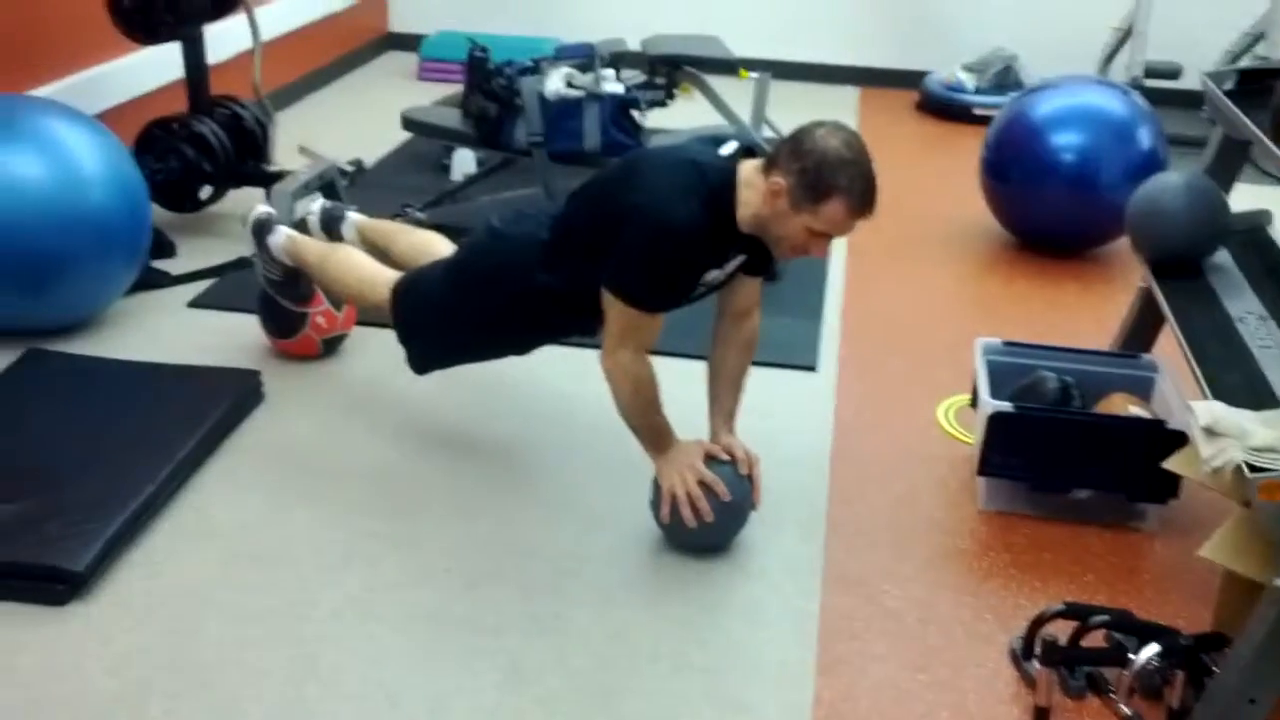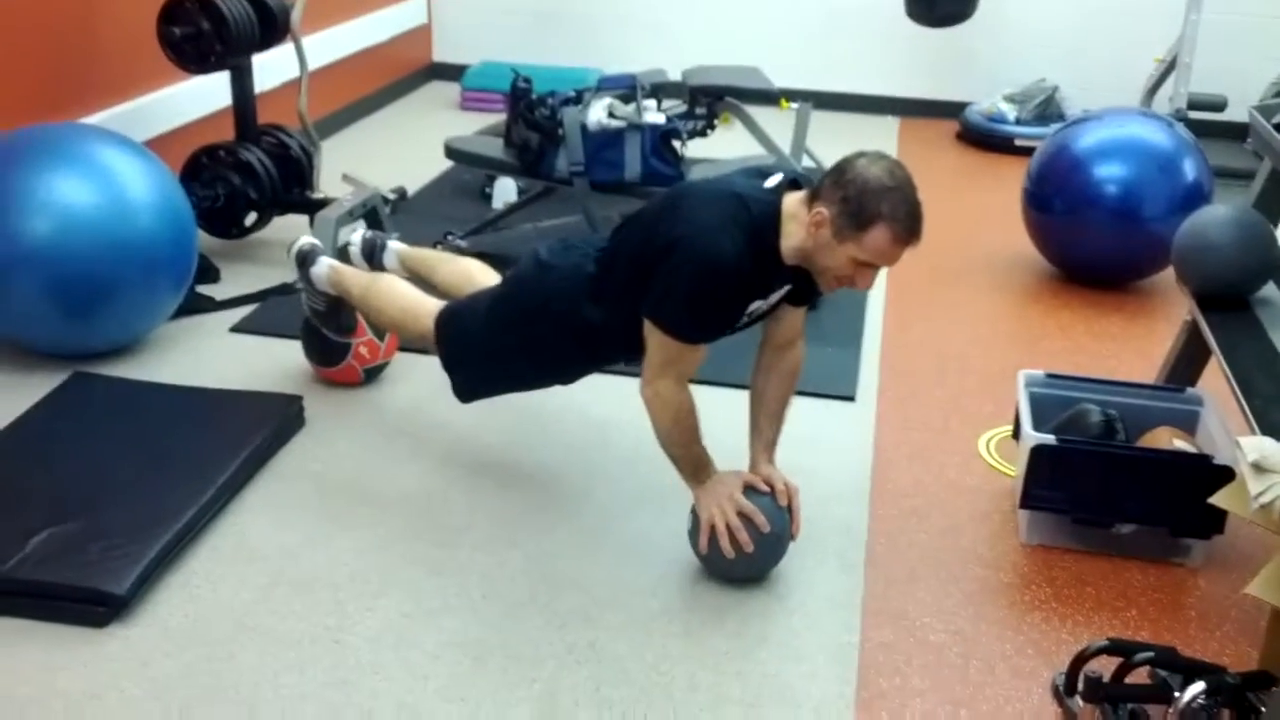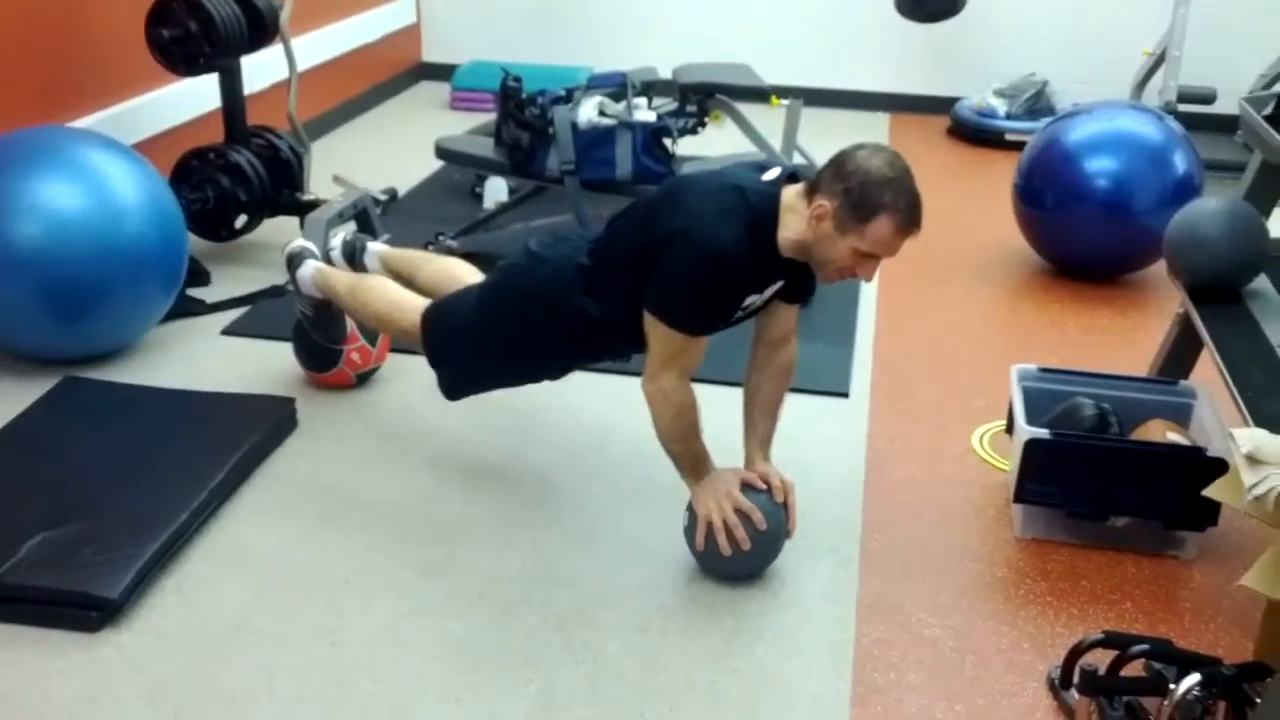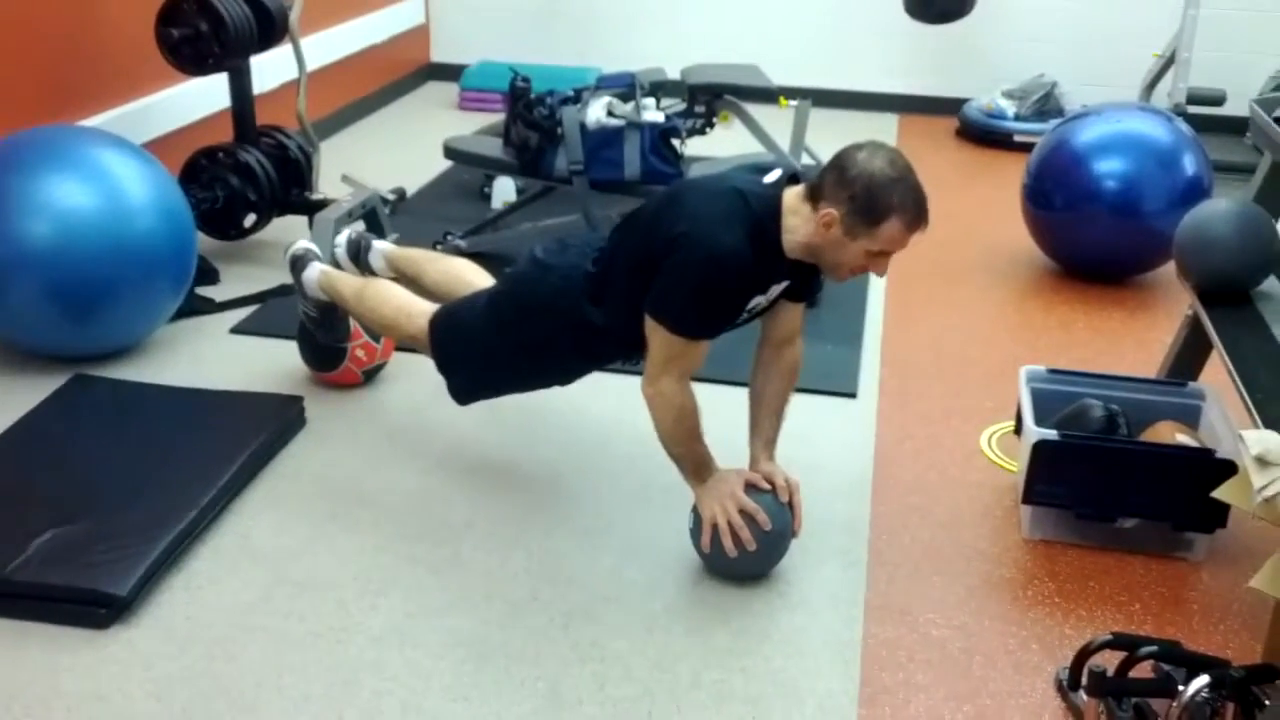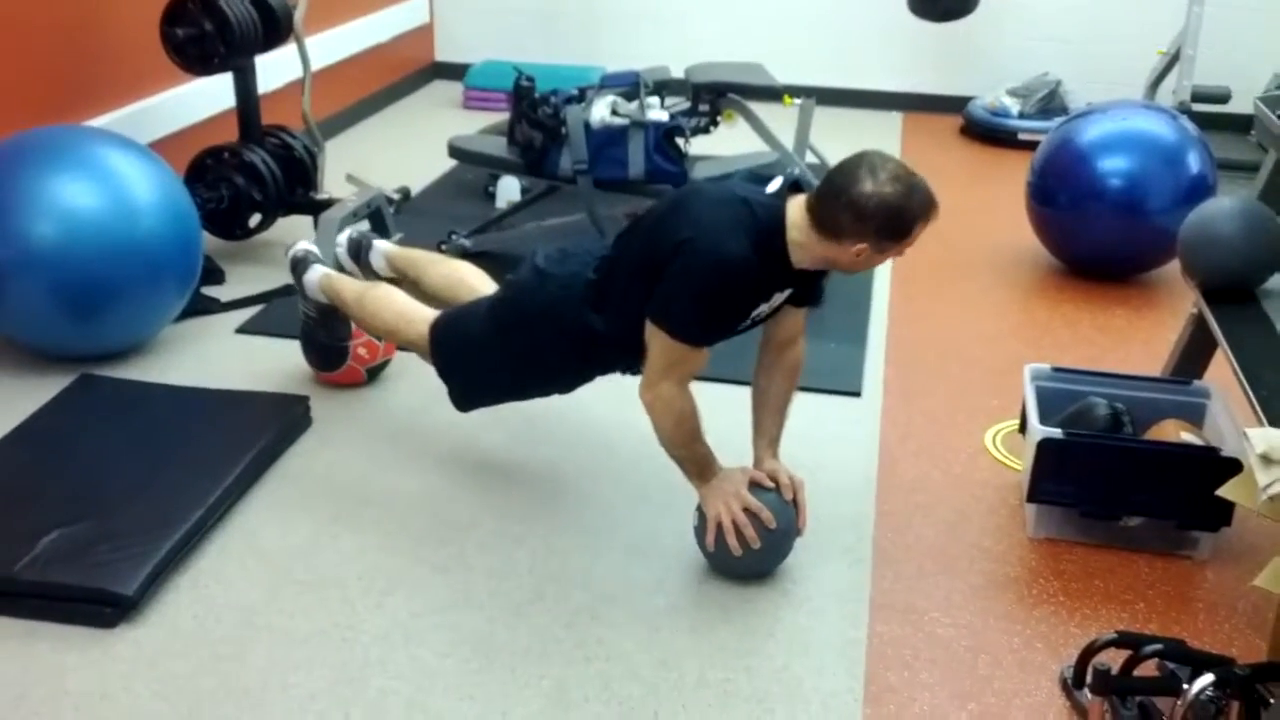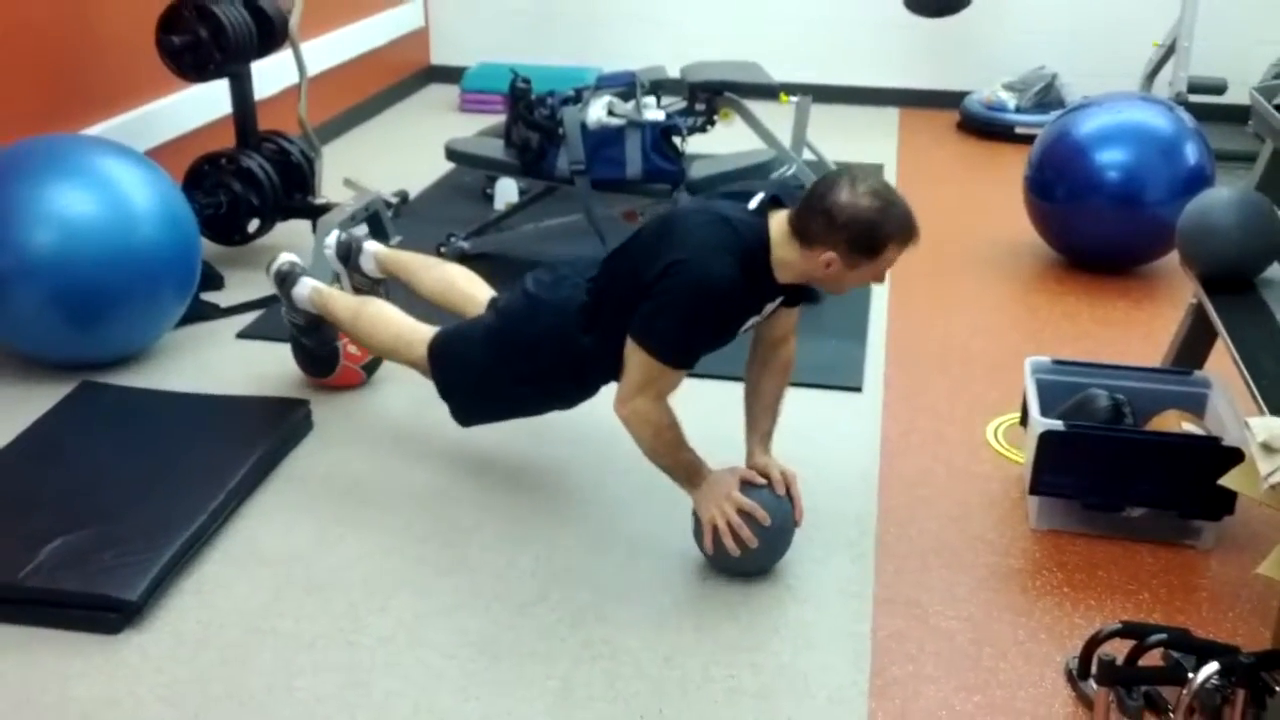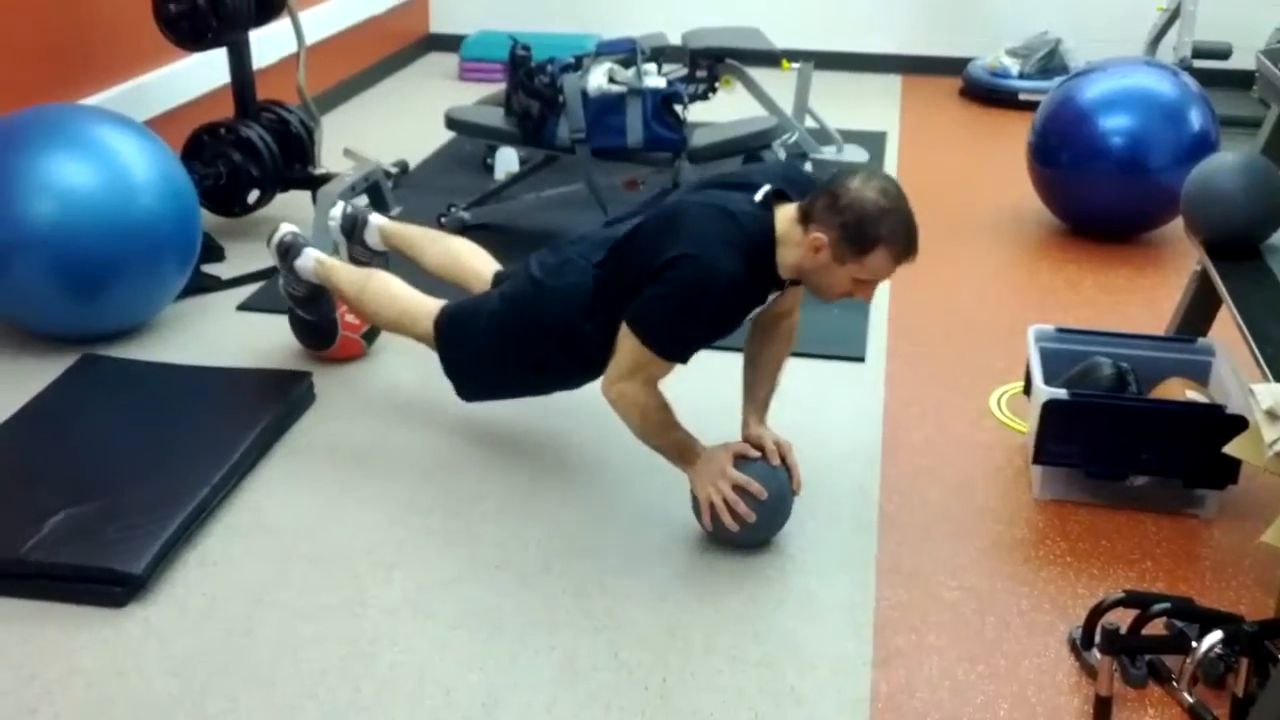
dt=0.7s
person 1, frame 1
left shoulder: (764, 197)
right shoulder: (671, 217)
left elbow: (739, 318)
right elbow: (622, 353)
left wrist: (723, 428)
right wrist: (666, 453)
left hip: (568, 265)
right hip: (517, 279)
left knee: (439, 262)
right knee: (399, 297)
left ankle: (341, 221)
right ankle: (282, 241)
person 1, frame 2
left shoulder: (806, 226)
right shoulder: (714, 249)
left elbow: (783, 348)
right elbow: (662, 384)
left wrist: (763, 460)
right wrist: (705, 483)
left hip: (609, 292)
right hip: (562, 310)
left knee: (486, 292)
right knee: (442, 325)
left ankle: (383, 251)
right ankle: (325, 271)
person 1, frame 3
left shoulder: (802, 223)
right shoulder: (713, 241)
left elbow: (775, 346)
right elbow: (664, 379)
left wrist: (758, 457)
right wrist: (702, 480)
left hip: (601, 291)
right hip: (552, 304)
left knee: (471, 294)
right knee: (429, 324)
left ankle: (366, 253)
right ankle: (315, 274)
person 1, frame 4
left shoulder: (804, 222)
right shoulder: (714, 245)
left elbow: (782, 346)
right elbow: (664, 382)
left wrist: (763, 457)
right wrist: (706, 482)
left hip: (605, 290)
right hip: (557, 312)
left knee: (480, 294)
right knee: (436, 330)
left ankle: (375, 253)
right ankle: (319, 276)
person 1, frame 5
left shoulder: (805, 225)
right shoulder: (719, 254)
left elbow: (783, 346)
right elbow: (662, 386)
left wrist: (767, 455)
right wrist: (710, 481)
left hip: (607, 296)
right hip: (557, 320)
left knee: (485, 299)
right knee: (430, 334)
left ankle: (376, 254)
right ankle: (320, 279)
person 1, frame 6
left shoulder: (794, 228)
right shoulder: (705, 275)
left elbow: (774, 344)
right elbow: (638, 402)
left wrist: (759, 451)
right wrist: (702, 486)
left hip: (593, 297)
right hip: (550, 343)
left knee: (483, 306)
right knee: (427, 349)
left ankle: (367, 255)
right ankle: (305, 291)
person 1, frame 7
left shoulder: (802, 201)
right shoulder: (708, 271)
left elbow: (776, 313)
right elbow: (624, 383)
left wrist: (755, 420)
right wrist: (696, 461)
left hip: (601, 267)
right hip: (556, 322)
left knee: (488, 280)
right knee: (430, 321)
left ankle: (368, 228)
right ankle: (307, 261)
